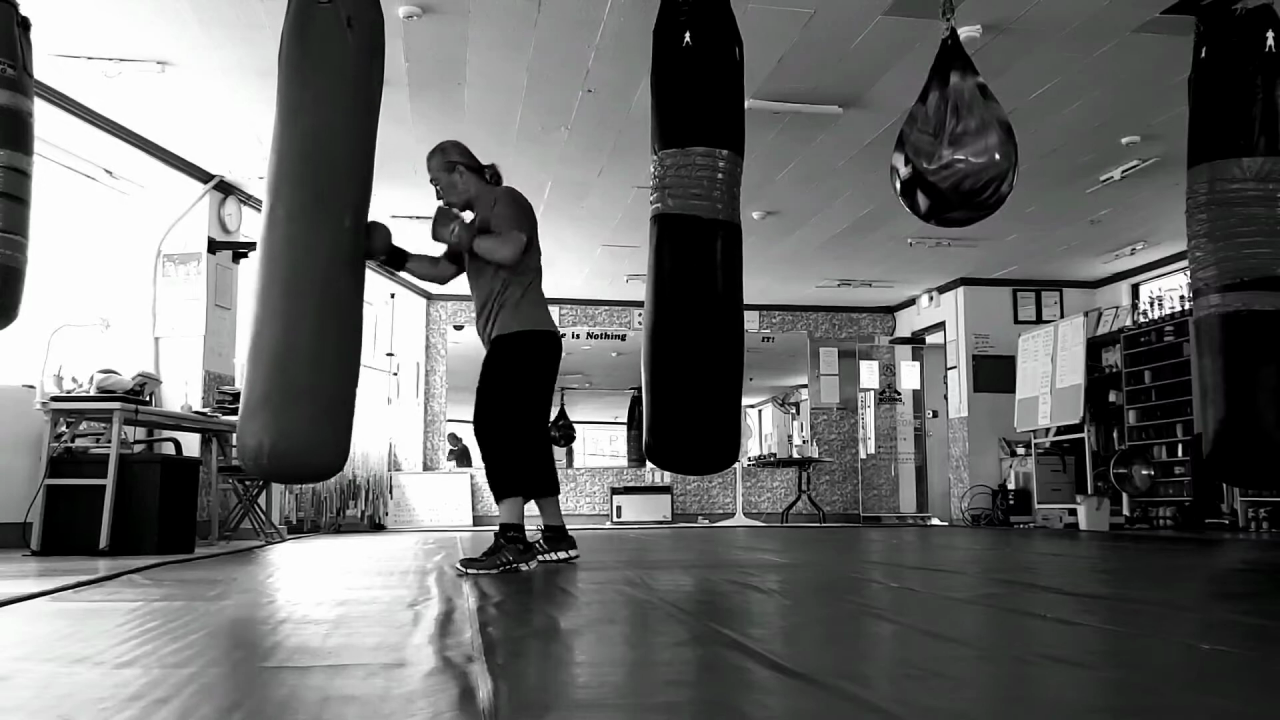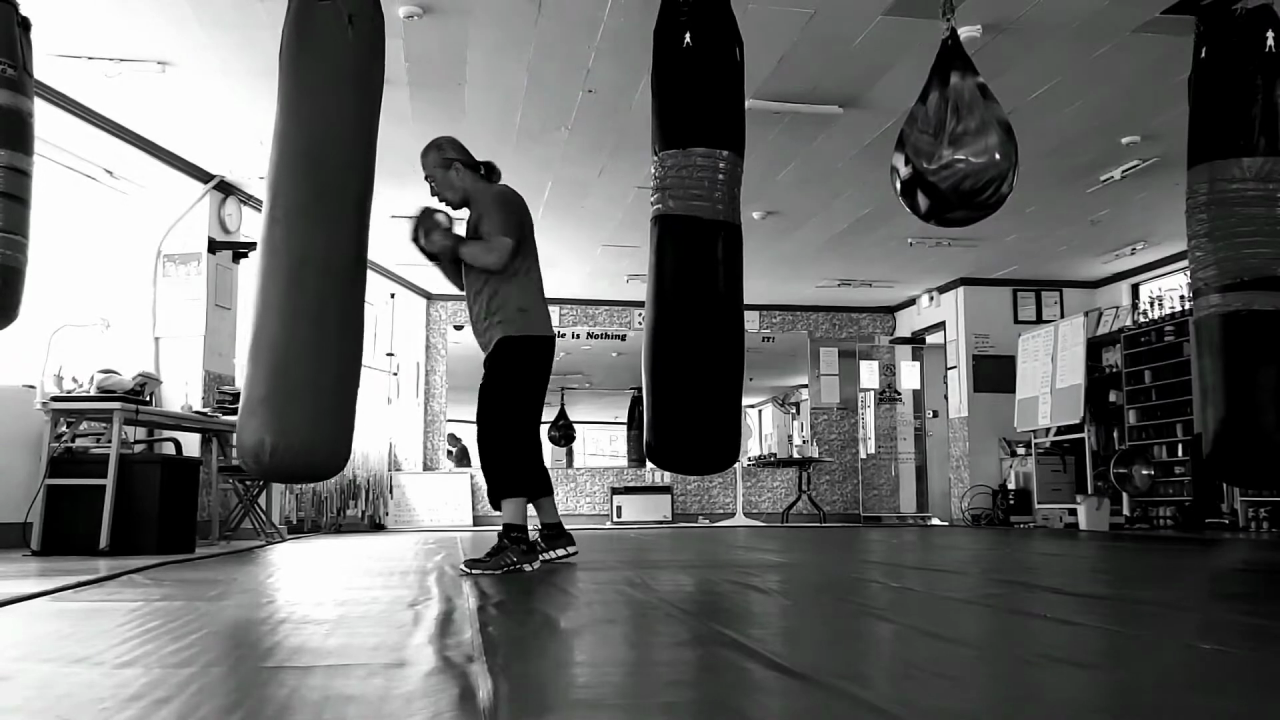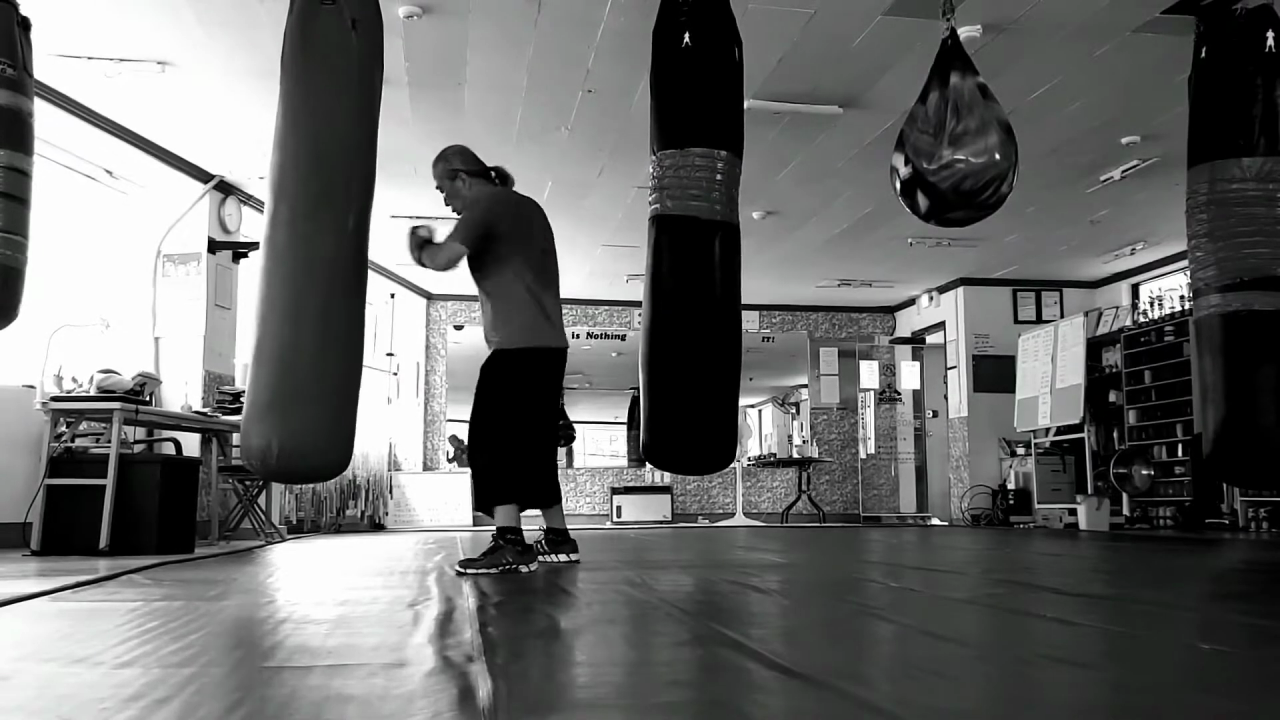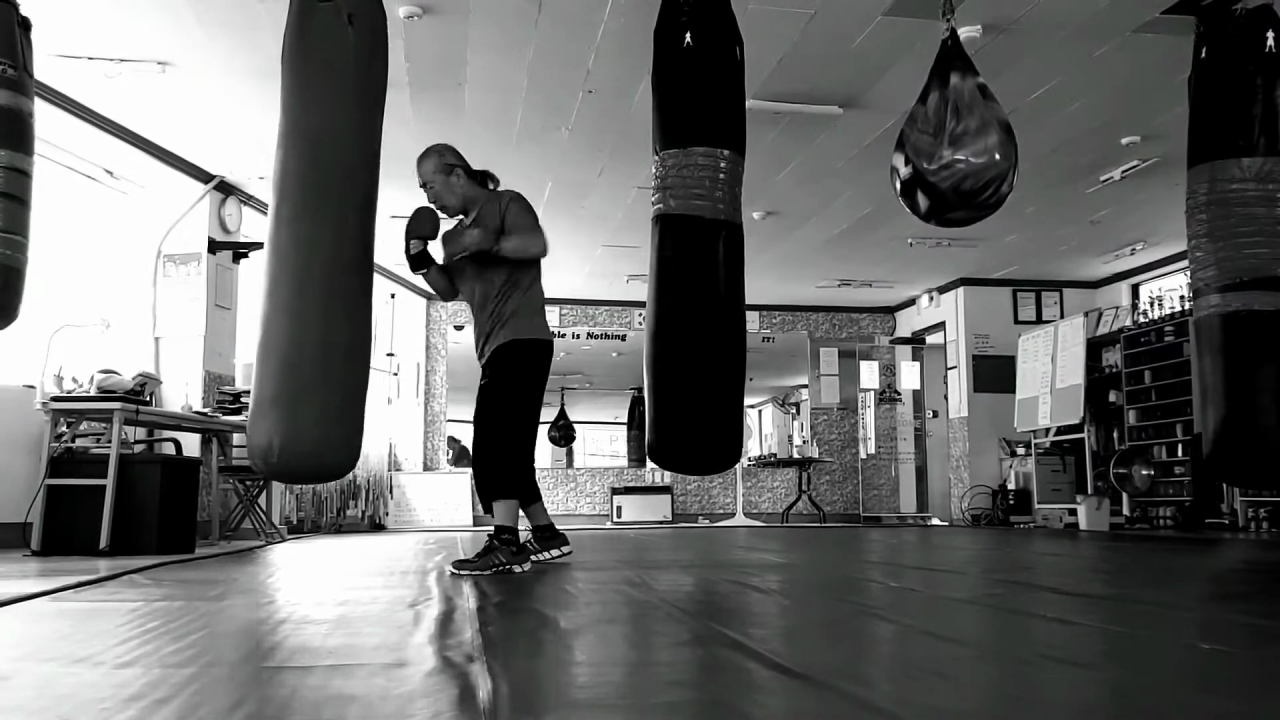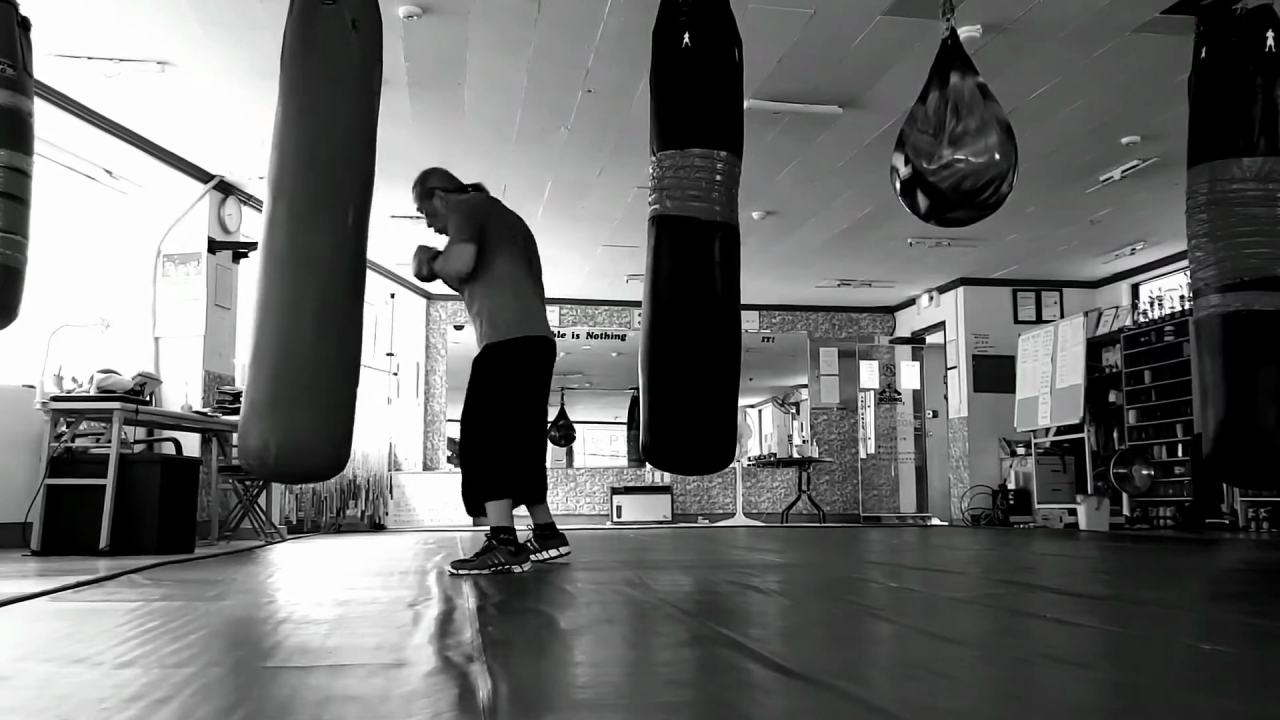
dt=1s
person 1, frame 1
left shoulder: (504, 200)
right shoulder: (478, 224)
left elbow: (509, 251)
right elbow: (441, 272)
left wrist: (464, 238)
right wrist: (394, 257)
left hip: (523, 337)
right hip: (512, 341)
left knee: (497, 429)
right knee: (526, 438)
left ankle: (511, 540)
right ankle: (556, 535)
person 1, frame 2
left shoulder: (500, 200)
right shoulder: (481, 215)
left elbow: (496, 257)
right elbow: (469, 282)
left wrist: (446, 241)
right wrist: (441, 255)
left hip: (518, 339)
right hip: (509, 342)
left knee: (501, 433)
right knee: (516, 438)
left ankle: (515, 541)
right ankle: (554, 534)
person 1, frame 3
left shoulder: (488, 207)
right shoulder: (527, 210)
left elbow: (443, 260)
left wrist: (421, 248)
right wrist: (472, 252)
left hip: (518, 347)
right hip: (549, 346)
left knee: (490, 440)
right knee: (534, 444)
left ankle: (509, 542)
right ankle: (558, 538)
person 1, frame 4
left shoulder: (508, 203)
right shoulder: (464, 228)
left elbow: (537, 246)
right elbow: (448, 290)
left wrist: (485, 245)
right wrist: (420, 257)
left hip: (520, 343)
right hip: (502, 349)
left knee: (496, 438)
right knee: (507, 444)
left ankle: (505, 544)
right ankle: (546, 535)
person 1, frame 5
left shoulder: (466, 206)
right shoulder: (508, 221)
left elbow: (461, 261)
left wrist: (431, 265)
right wrist: (444, 272)
left hip: (508, 343)
right hip: (533, 342)
left knee: (481, 439)
right knee: (520, 442)
left ankle: (504, 543)
right ankle: (547, 534)
